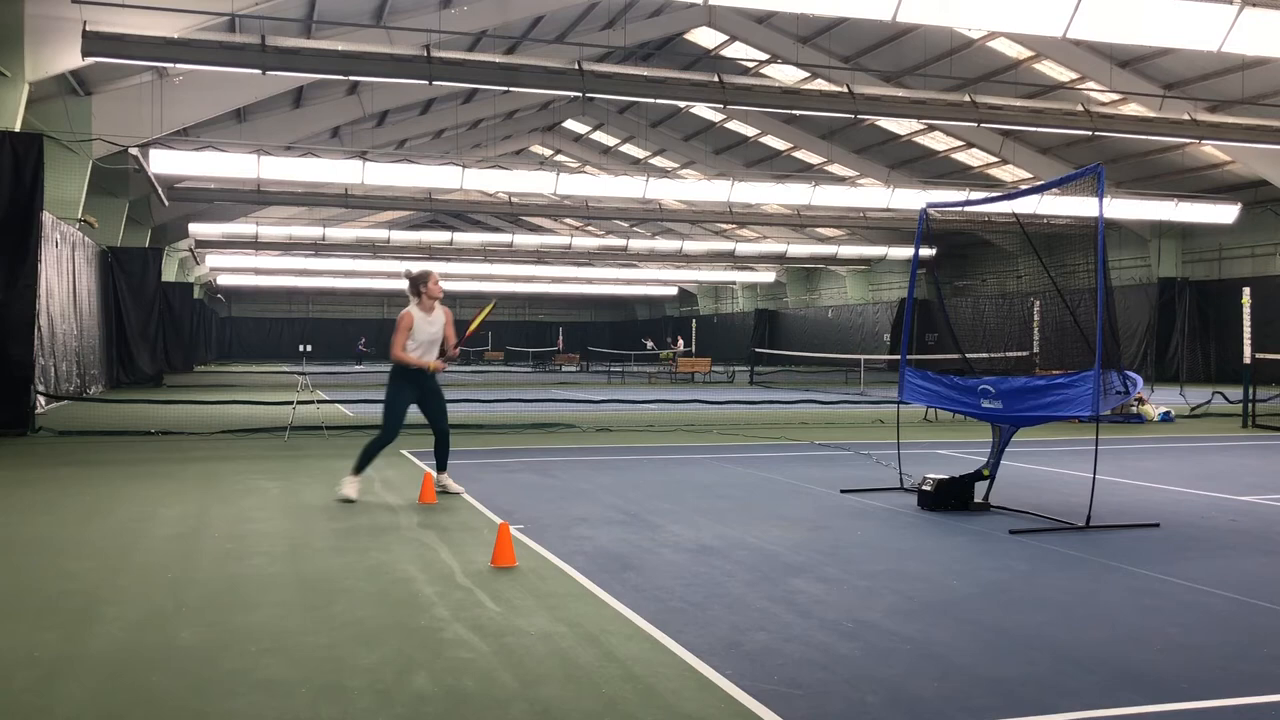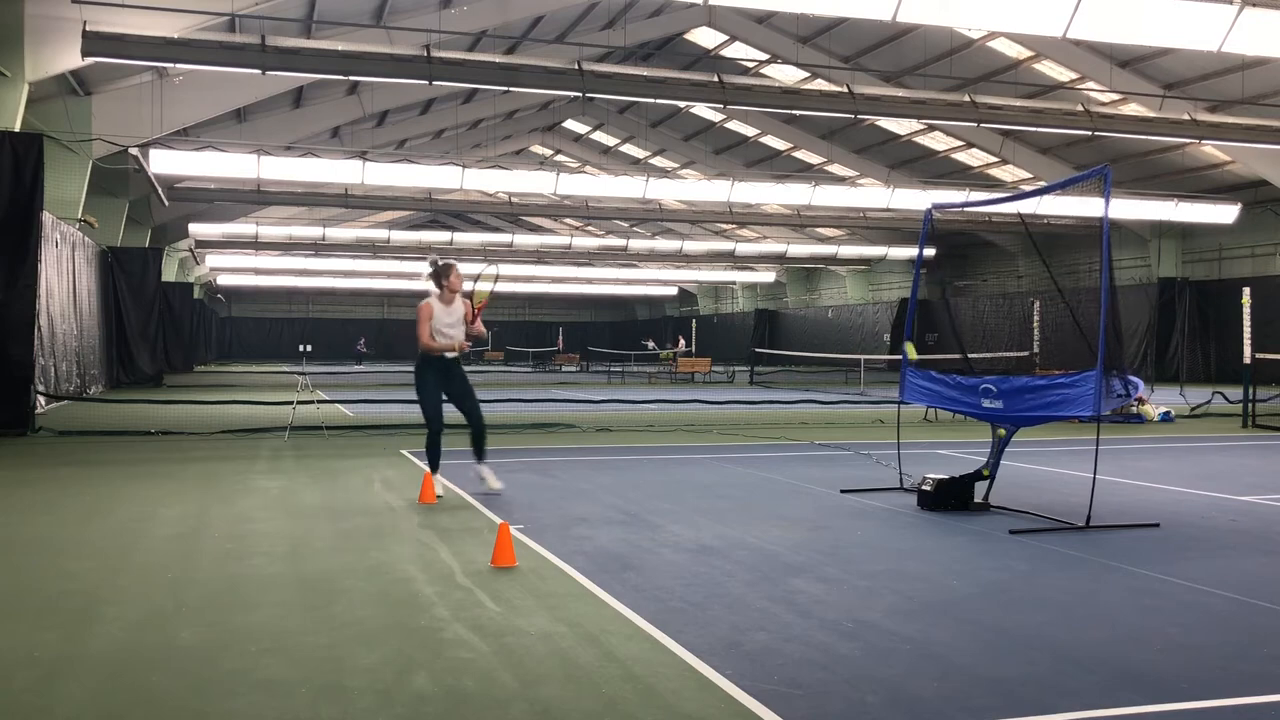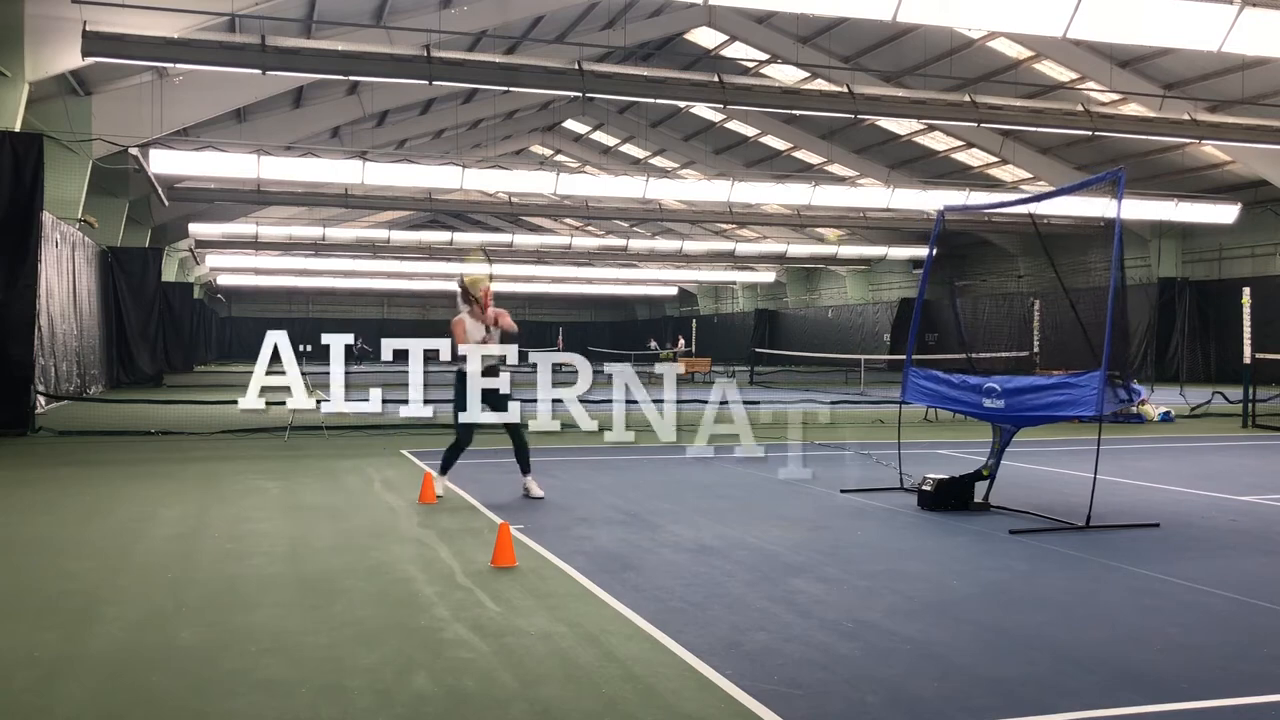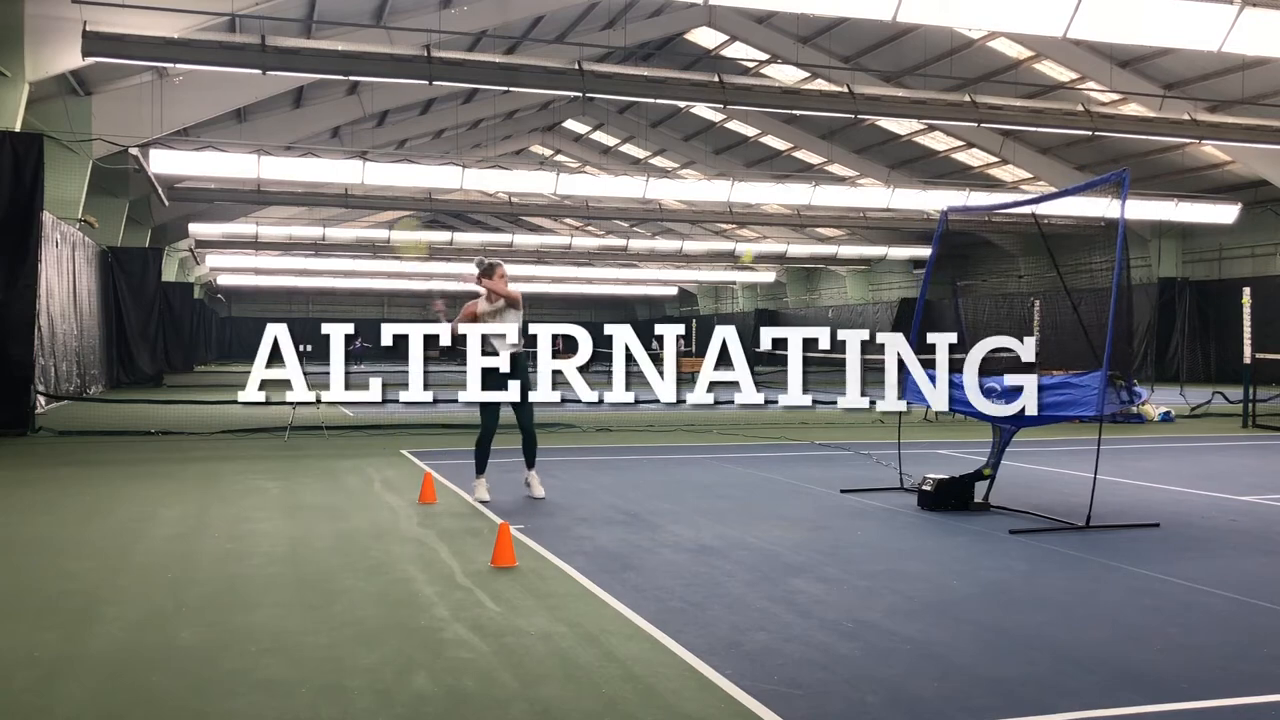
dt=0.3s
person 1, frame 1
left shoulder: (445, 314)
right shoulder: (408, 316)
left elbow: (450, 349)
right elbow: (397, 354)
left wrist: (451, 352)
right wrist: (427, 364)
left hip: (428, 379)
right hip: (404, 379)
left knee: (442, 431)
right knee: (388, 435)
left ankle: (442, 477)
right ankle: (352, 479)
person 1, frame 2
left shoulder: (463, 305)
right shoulder: (427, 306)
left elbow: (481, 332)
right elbow: (424, 343)
left wrist: (477, 329)
right wrist: (453, 345)
left hip: (453, 368)
right hip: (429, 369)
left knee: (477, 421)
right knee: (435, 427)
left ankle: (482, 468)
right ankle: (435, 477)
person 1, frame 3
left shoulder: (499, 314)
right shoulder: (460, 322)
left elbow: (512, 329)
left wrist: (494, 318)
right wrist: (481, 343)
left hip: (493, 378)
right hip: (467, 381)
left knee: (516, 431)
right knee: (463, 439)
left ankle: (527, 480)
right ankle: (441, 479)
person 1, frame 4
left shoulder: (514, 299)
right shoulder: (475, 306)
left elbow: (507, 293)
right elbow: (453, 333)
left wrist: (483, 283)
right wrist: (442, 314)
left hip: (516, 364)
right hip: (490, 366)
left knee: (527, 426)
right knee: (488, 428)
left ankle: (531, 475)
right ankle: (480, 481)
